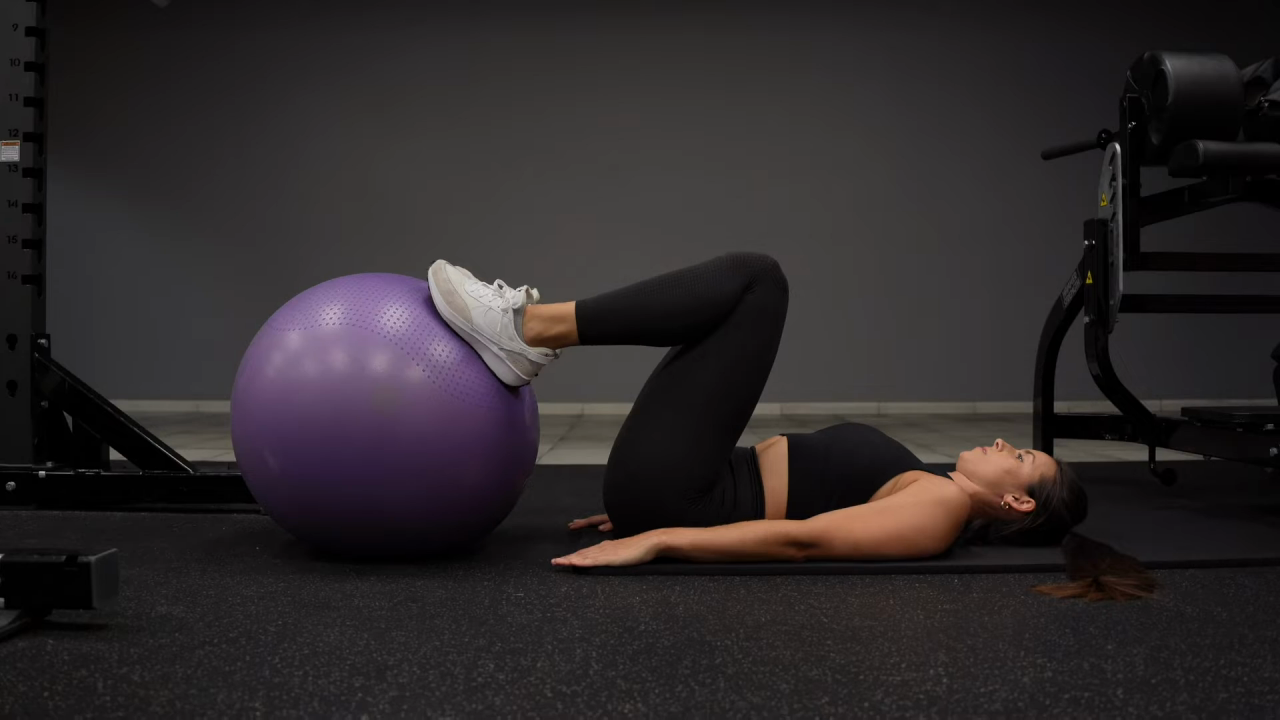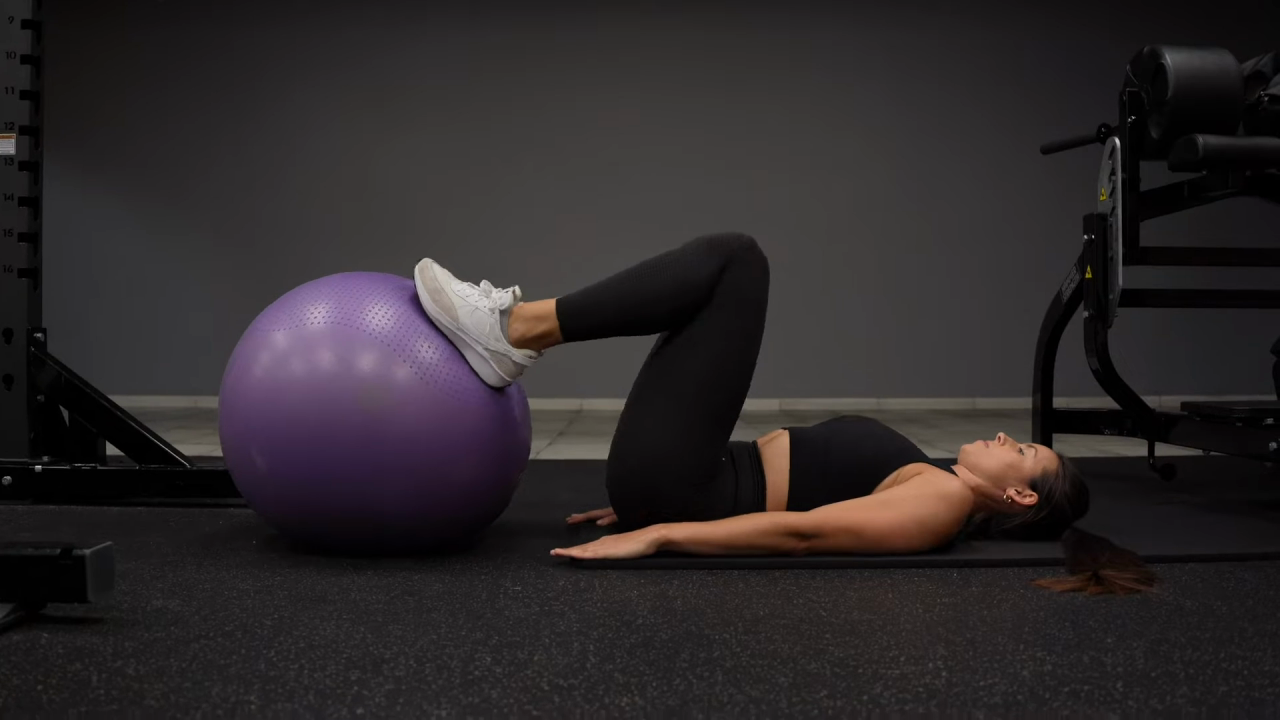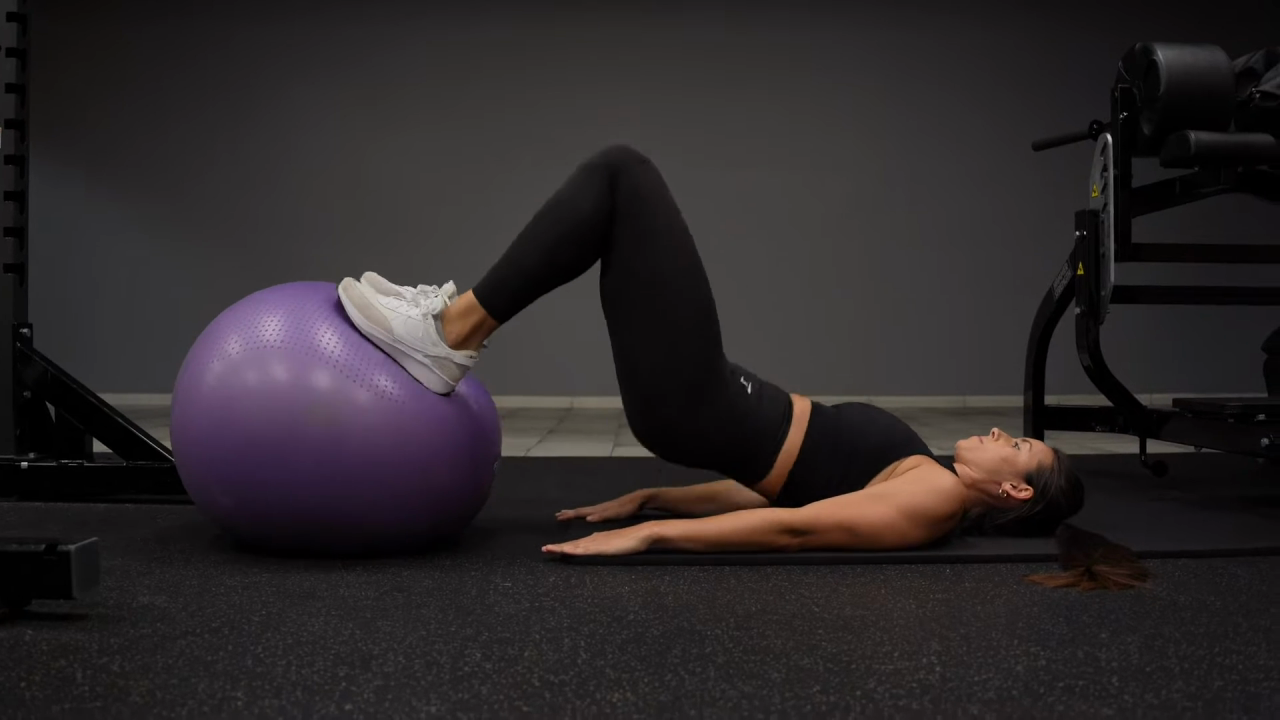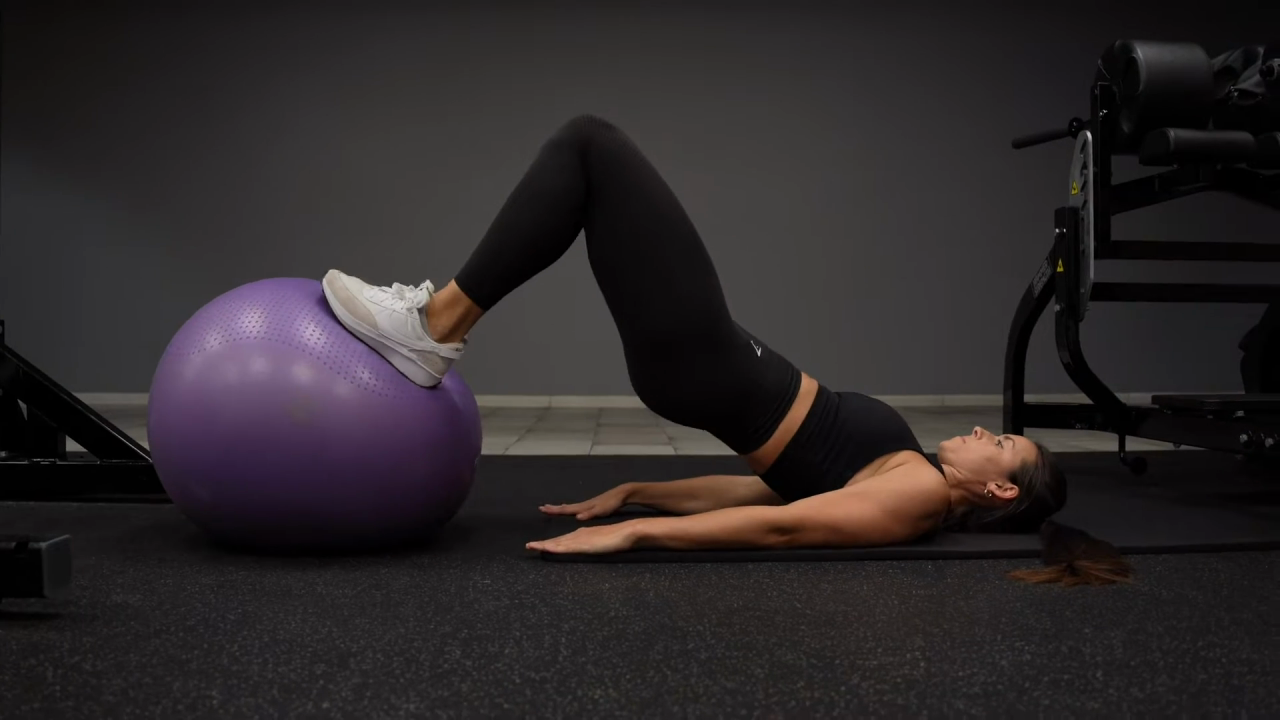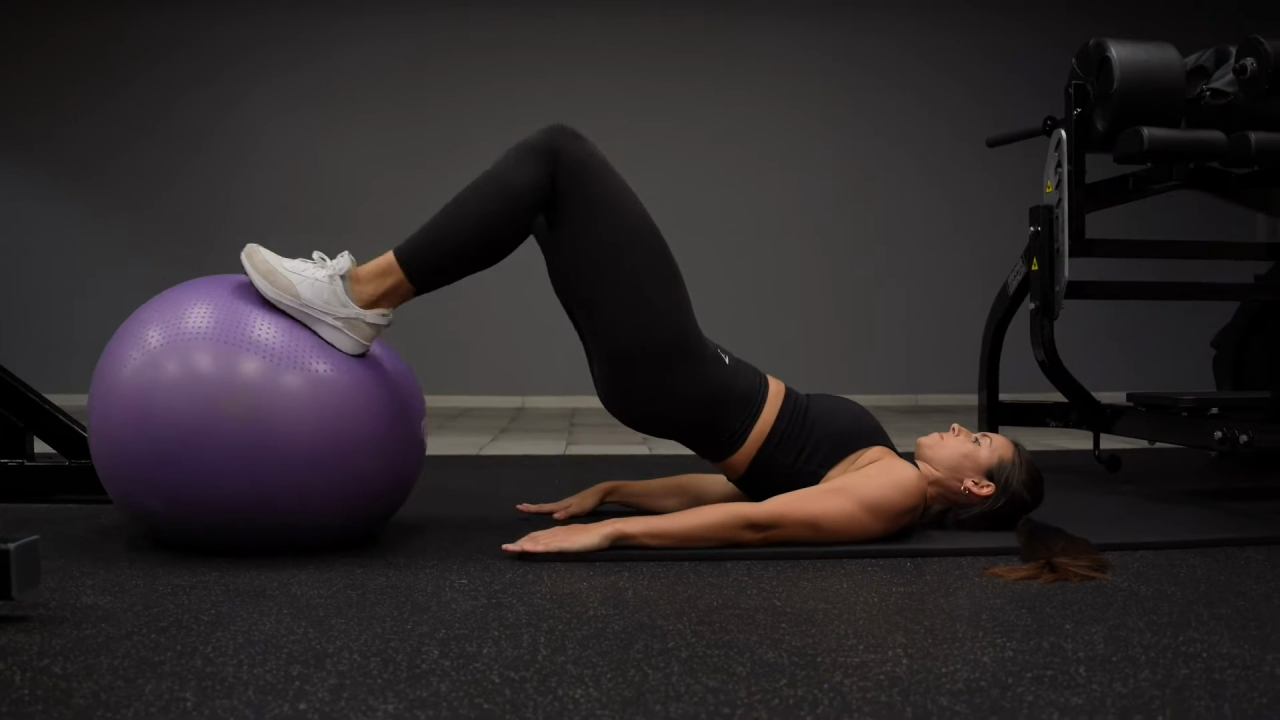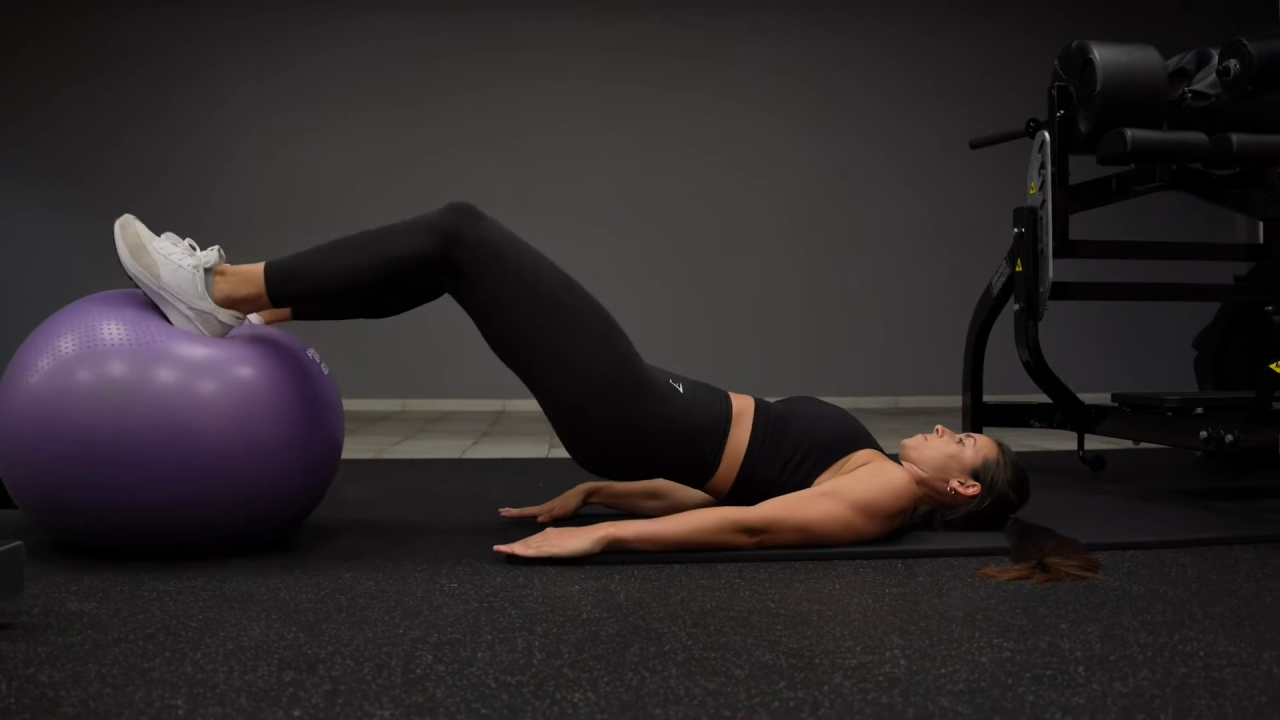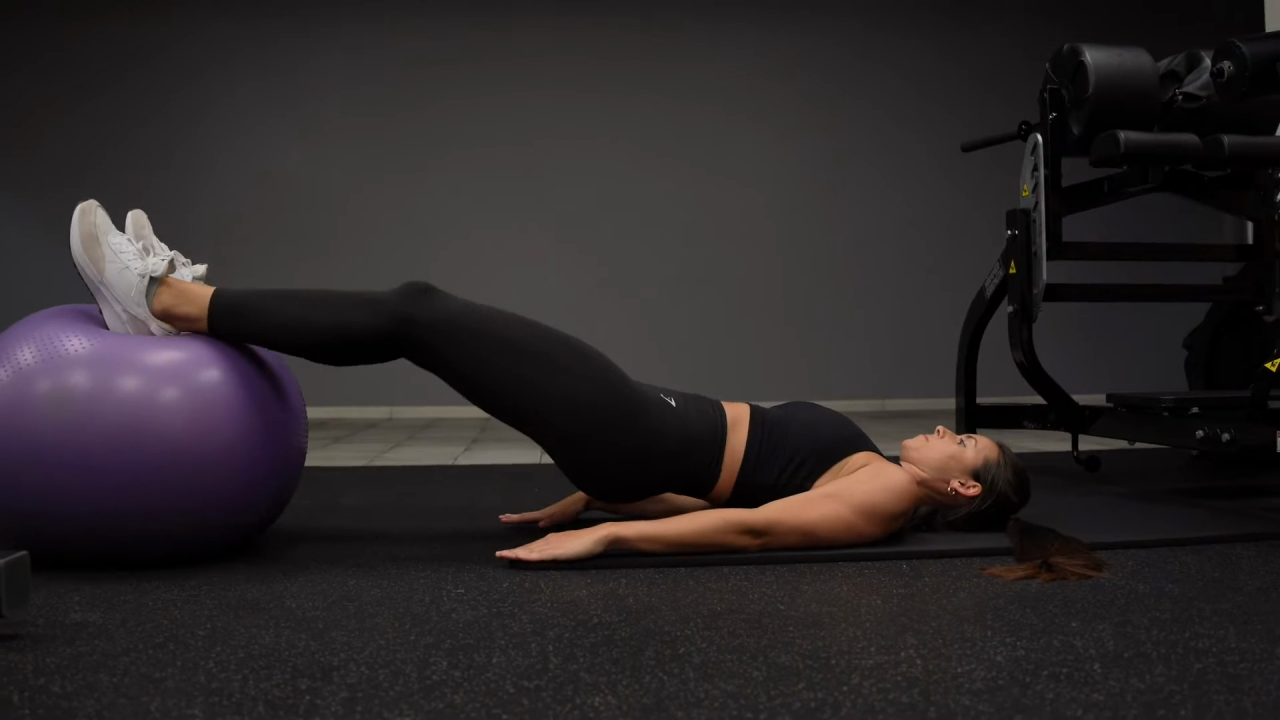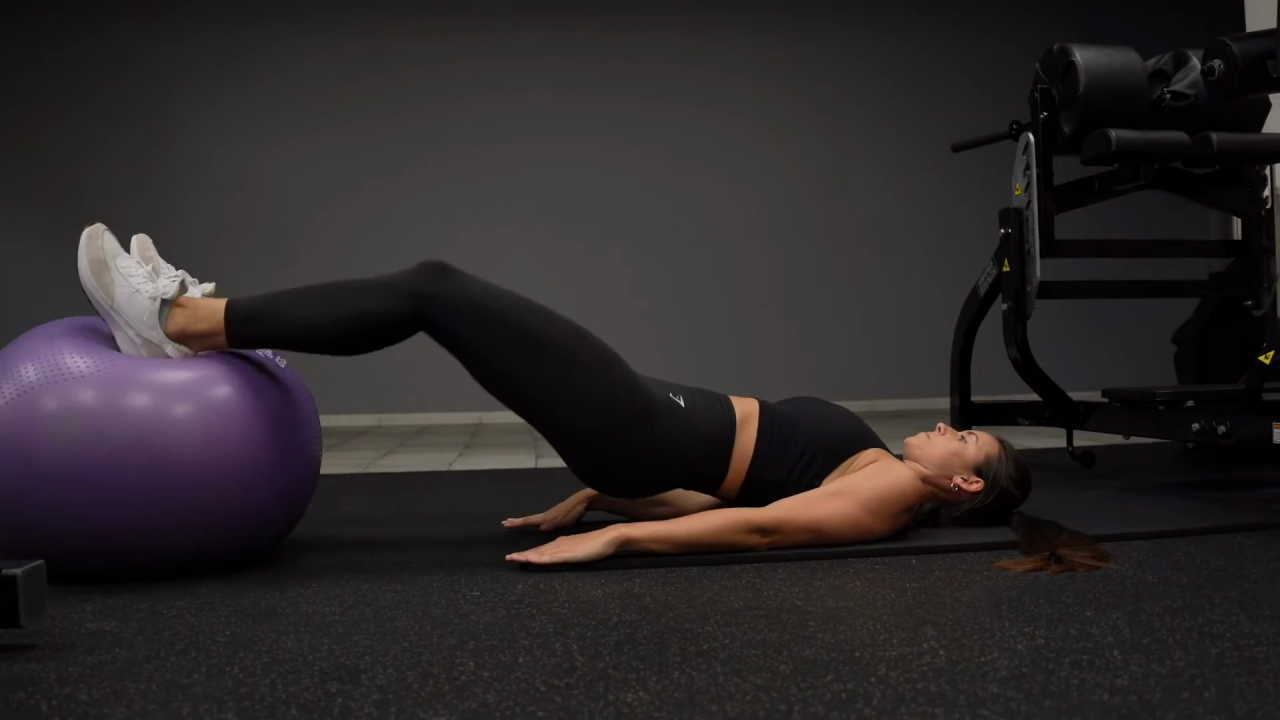
dt=0.5s
person 1, frame 1
left shoulder: (941, 510)
right shoulder: (924, 489)
left elbow: (803, 539)
left wrist: (659, 538)
right wrist: (647, 506)
left hip: (671, 490)
right hip: (677, 485)
left knee: (757, 280)
left ankle: (529, 330)
right ankle: (529, 333)
person 1, frame 2
left shoulder: (943, 504)
right shoulder: (926, 484)
left elbow: (806, 533)
left wrist: (660, 534)
right wrist: (651, 507)
left hip: (673, 486)
right hip: (683, 480)
left knee: (738, 259)
right knee: (731, 266)
left ankle: (513, 334)
right ankle: (513, 333)
person 1, frame 3
left shoulder: (937, 500)
right shoulder: (925, 482)
left elbow: (793, 527)
left wrist: (648, 535)
right wrist: (645, 495)
left hip: (696, 406)
right hip: (712, 404)
left knee: (622, 171)
right knee: (623, 188)
left ankle: (452, 333)
right ankle: (451, 327)
person 1, frame 4
left shoulder: (921, 497)
right shoulder: (913, 480)
left elbow: (780, 525)
left wrist: (632, 534)
left hip: (696, 363)
right hip: (705, 367)
left knee: (588, 141)
right knee: (592, 163)
left ankle: (435, 325)
right ankle: (437, 315)
person 1, frame 5
left shoulder: (896, 493)
right shoulder: (887, 480)
left elbow: (755, 522)
left wrist: (610, 534)
left hip: (666, 374)
right hip: (675, 379)
left knee: (558, 152)
right knee: (553, 181)
left ankle: (360, 293)
right ankle: (367, 292)
person 1, frame 6
left shoulder: (886, 498)
right shoulder: (874, 474)
left elbow: (750, 525)
left wrist: (601, 535)
right wrist: (590, 492)
left hip: (625, 412)
right hip: (640, 411)
left knee: (461, 227)
right knee: (459, 249)
left ankle: (220, 294)
right ankle: (245, 293)
person 1, frame 7
left shoulder: (887, 496)
right shoulder: (870, 473)
left elbow: (753, 526)
left wrist: (602, 534)
right wrist: (592, 497)
left hip: (628, 434)
right hip: (640, 424)
left knee: (415, 313)
right knee: (421, 311)
left ankle: (166, 305)
right ankle: (189, 298)
person 1, frame 8
left shoulder: (891, 495)
right shoulder: (879, 472)
left elbow: (763, 525)
left wrist: (612, 533)
right wrist: (596, 498)
left hip: (638, 436)
right hip: (650, 428)
left knee: (434, 290)
right knee: (441, 296)
left ankle: (179, 327)
right ankle: (196, 314)
